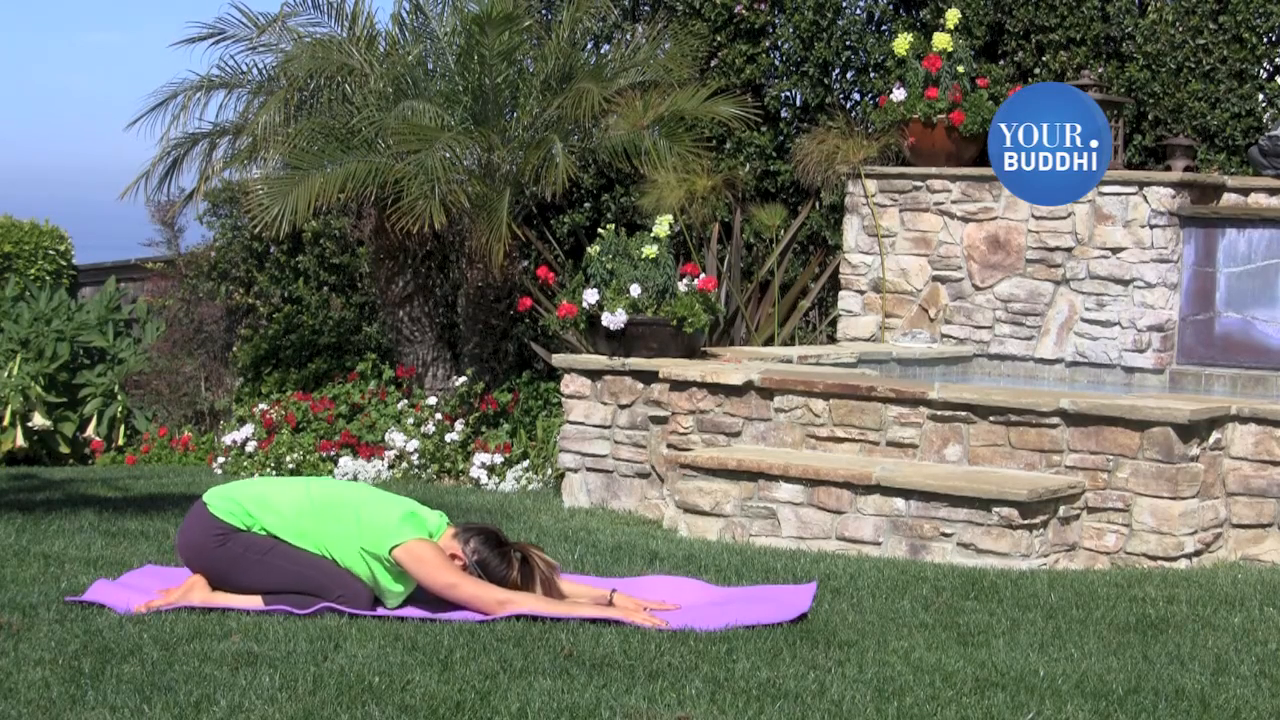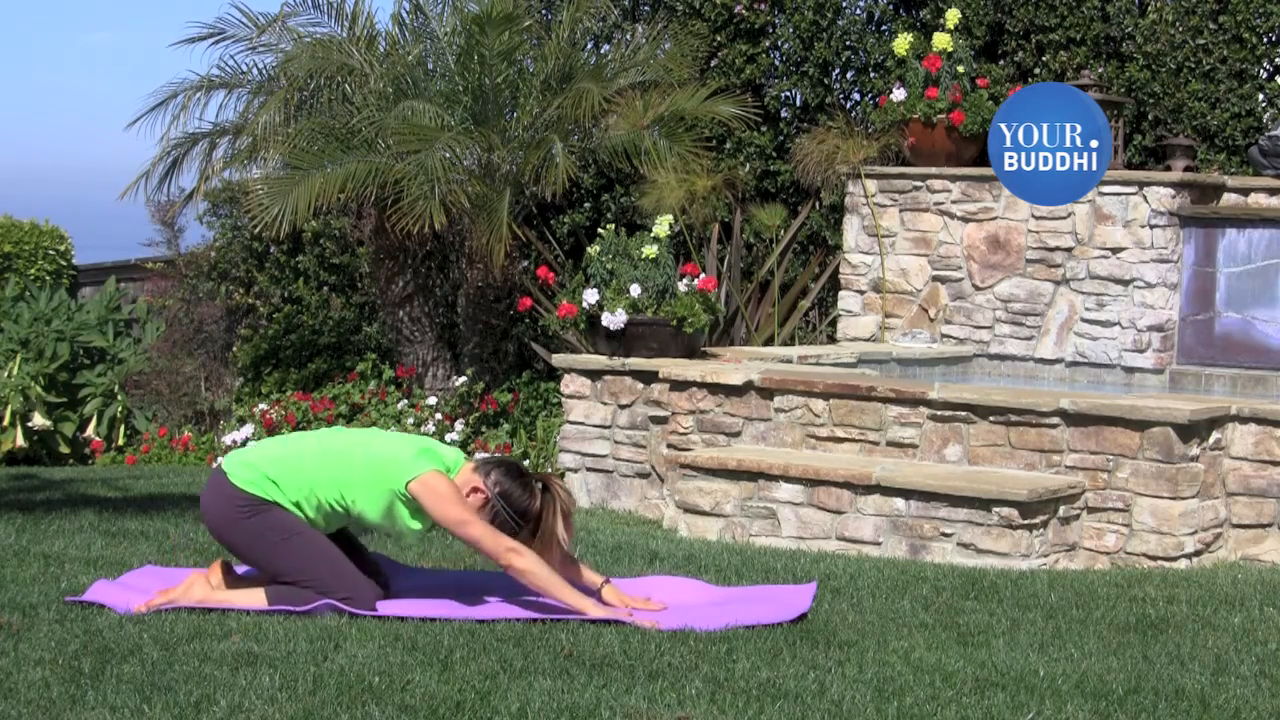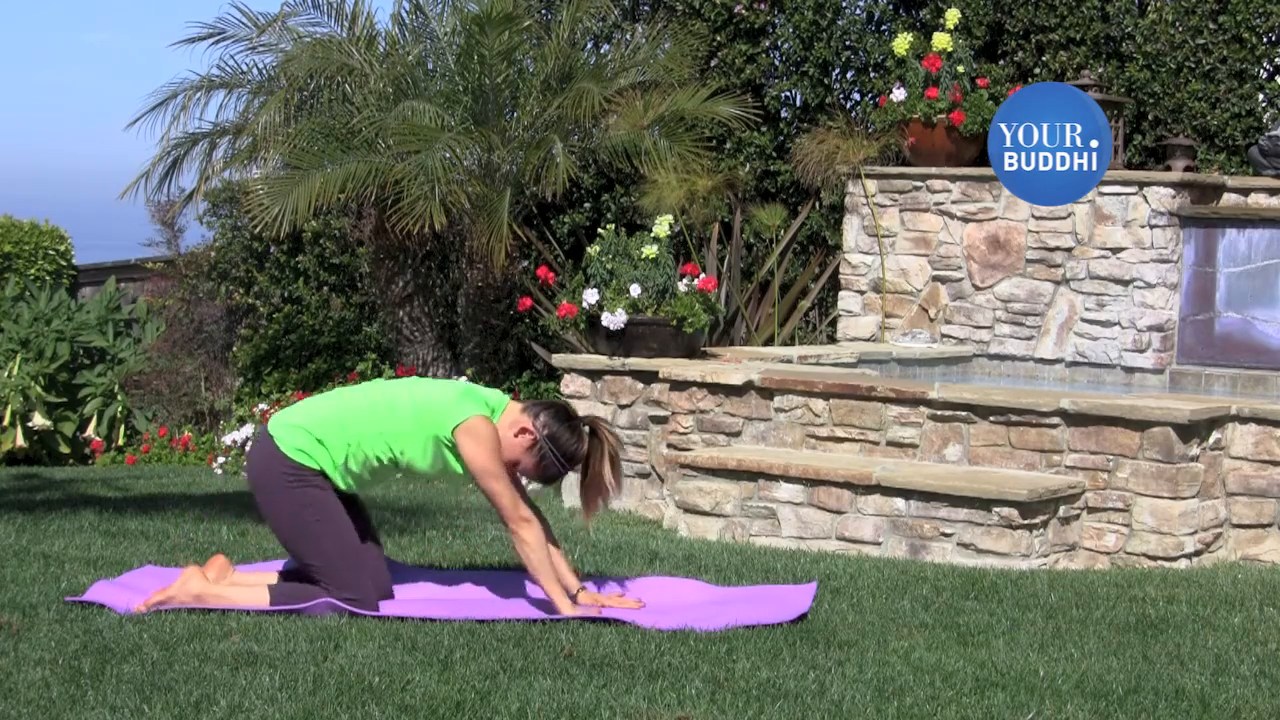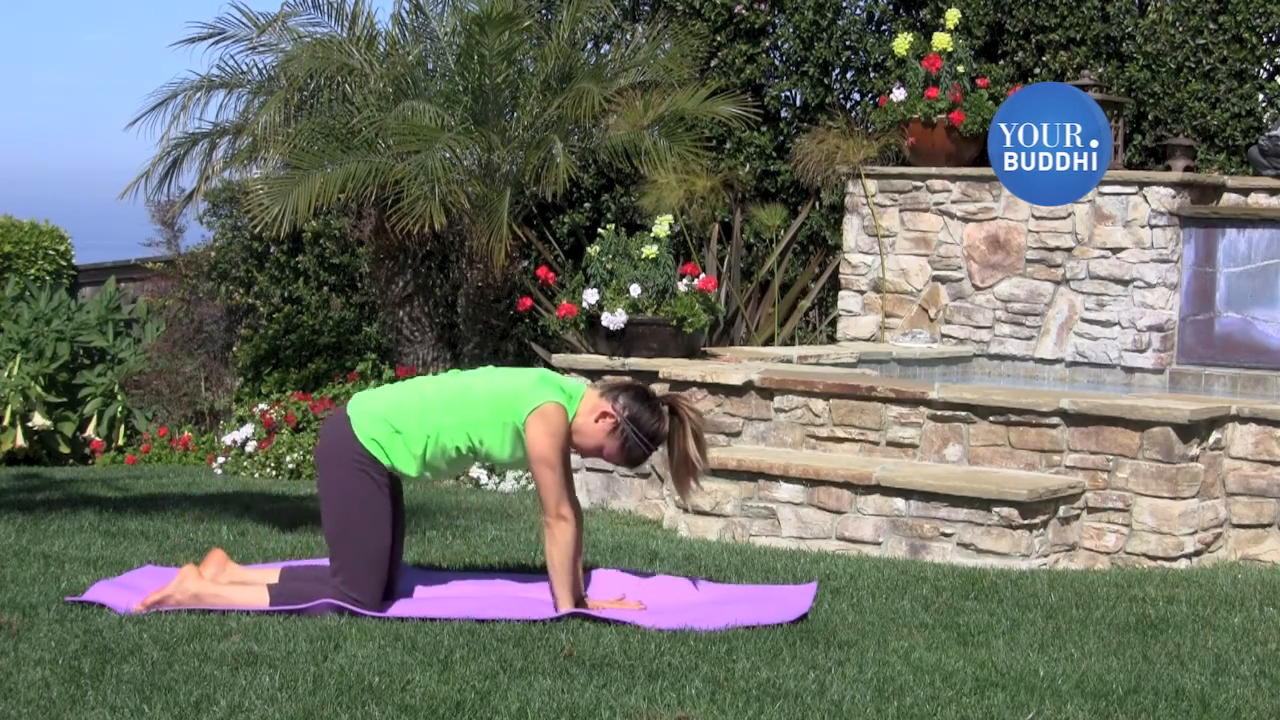
dt=0.5s
person 1, frame 1
left shoulder: (443, 532)
right shoulder: (414, 546)
left elbow: (535, 577)
right elbow: (502, 602)
left wrist: (614, 595)
right wrist: (606, 614)
left hip: (234, 515)
right hip: (213, 530)
left knee: (361, 590)
right knee: (351, 601)
left ankle: (223, 582)
right ankle: (208, 596)
person 1, frame 2
left shoulder: (458, 469)
right shoulder: (431, 483)
left elbow: (533, 542)
right elbow: (509, 555)
left wrist: (603, 586)
right wrist: (589, 607)
left hip: (257, 487)
right hip: (236, 498)
left knee: (373, 588)
right knee: (353, 601)
left ankle: (229, 578)
right ankle: (210, 595)
person 1, frame 3
left shoulder: (499, 415)
right shoulder: (477, 426)
left elbow: (530, 516)
right elbow: (519, 523)
left wrist: (575, 591)
right wrist: (564, 606)
left hip: (308, 455)
right hip: (287, 460)
left knee: (375, 586)
right knee: (355, 600)
left ankle: (228, 576)
right ankle: (203, 593)
person 1, frame 4
left shoulder: (562, 403)
right shoulder: (550, 413)
left elbow: (569, 511)
right elbow: (558, 519)
left wrist: (578, 594)
right wrist: (565, 609)
left hip: (367, 442)
right hip: (359, 446)
left knee: (375, 586)
right knee: (360, 599)
left ankle: (229, 572)
right ankle: (202, 592)
